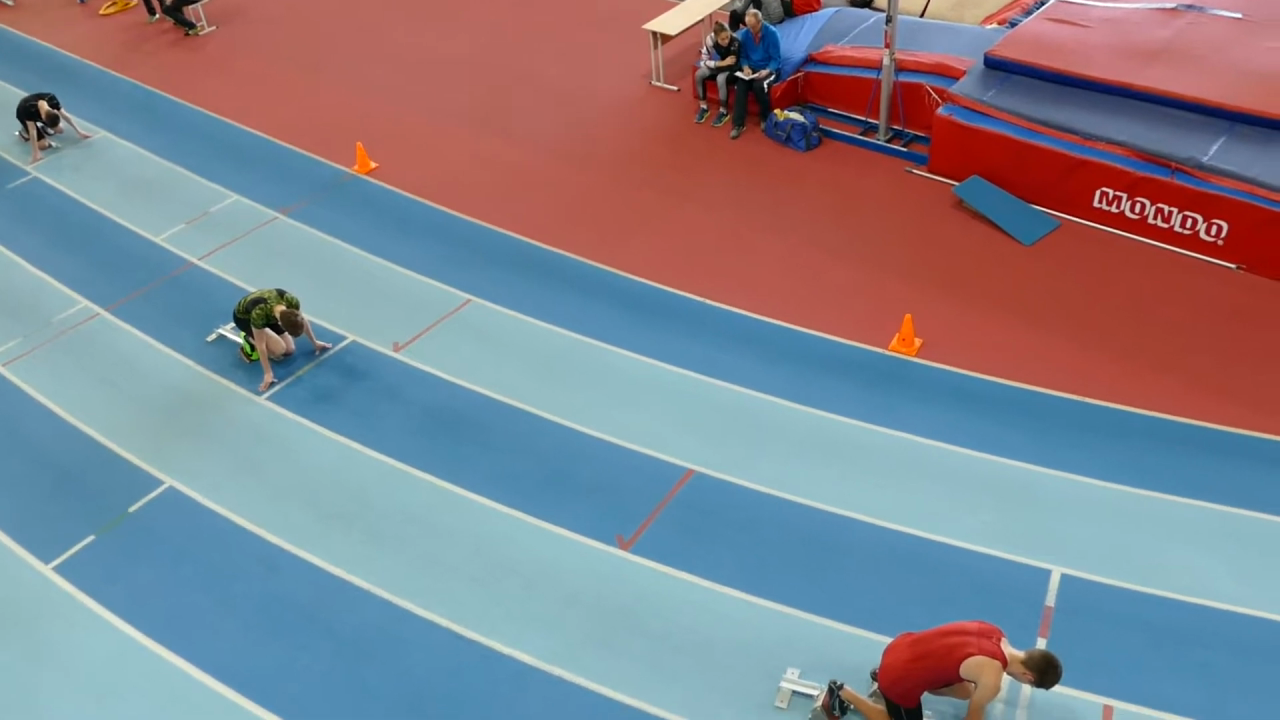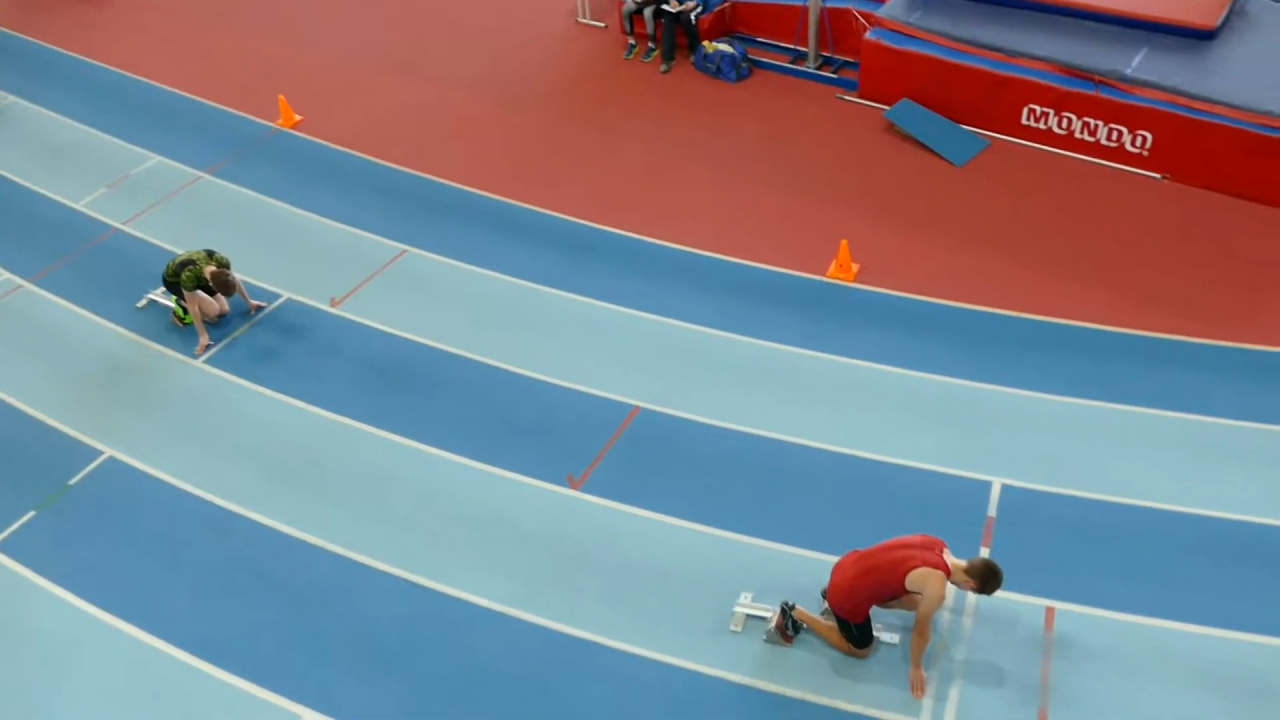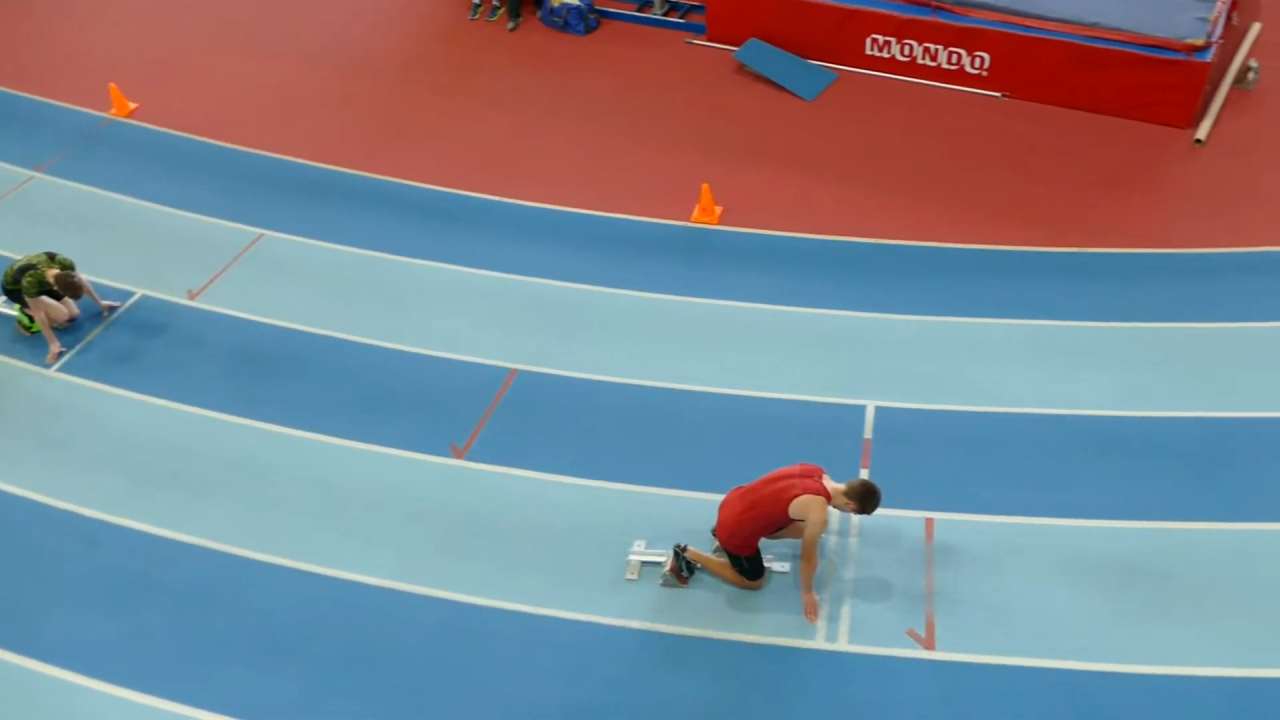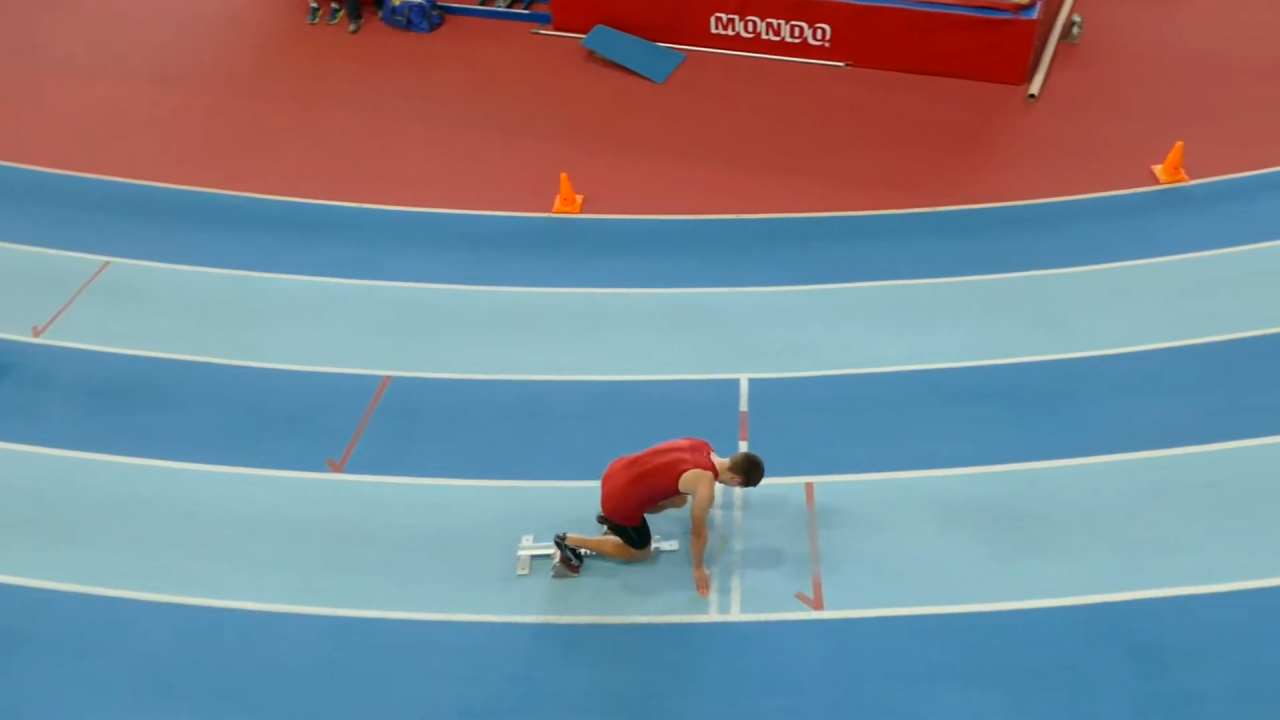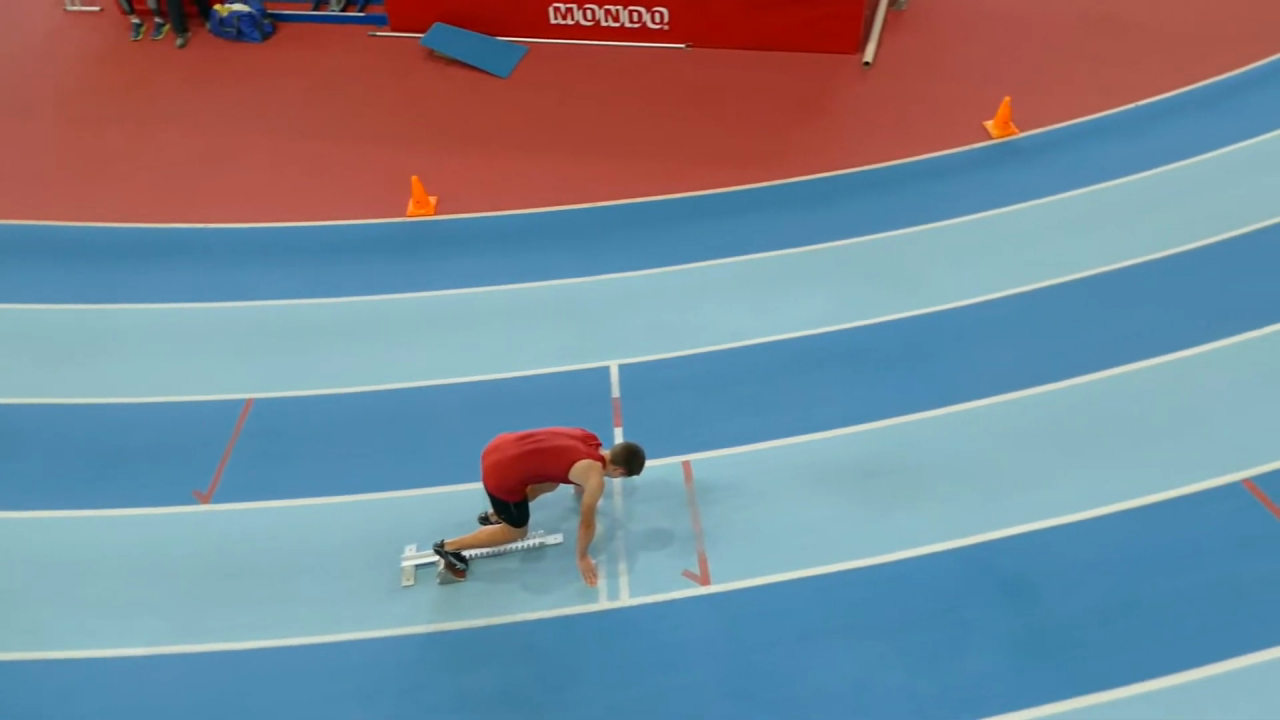
dt=1s
person 1, frame 1
left shoulder: (996, 635)
right shoulder: (992, 678)
left wrist: (976, 695)
left hip: (902, 646)
right hip: (899, 677)
left knee: (965, 691)
right ankle: (843, 694)
person 1, frame 2
left shoulder: (939, 547)
right shoulder: (937, 588)
right elbow: (920, 632)
left wrist: (923, 605)
right wrist: (915, 668)
left hip: (849, 564)
right hip: (847, 593)
left knee: (912, 602)
right knee: (861, 650)
right ankle: (795, 614)
person 1, frame 3
left shoulder: (819, 473)
right shoulder: (818, 513)
right elbow: (808, 557)
left wrist: (811, 532)
right wrist: (808, 593)
left hip: (734, 501)
right hip: (735, 530)
left knee: (799, 530)
right knee: (754, 582)
right ankle: (688, 555)
person 1, frame 4
left shoulder: (704, 448)
right shoulder: (705, 488)
right elbow: (698, 532)
left wrist: (699, 506)
right wrist: (698, 568)
left hip: (618, 469)
right hip: (619, 497)
right knee: (640, 552)
left ankle: (612, 516)
right ankle: (568, 541)
person 1, frame 5
left shoulder: (590, 440)
right shoulder: (595, 478)
right elbow: (587, 523)
left wrist: (581, 492)
right wrist: (582, 558)
left hip: (499, 447)
right hip: (501, 475)
right knee: (518, 531)
left ankle: (493, 516)
right ankle: (449, 547)
